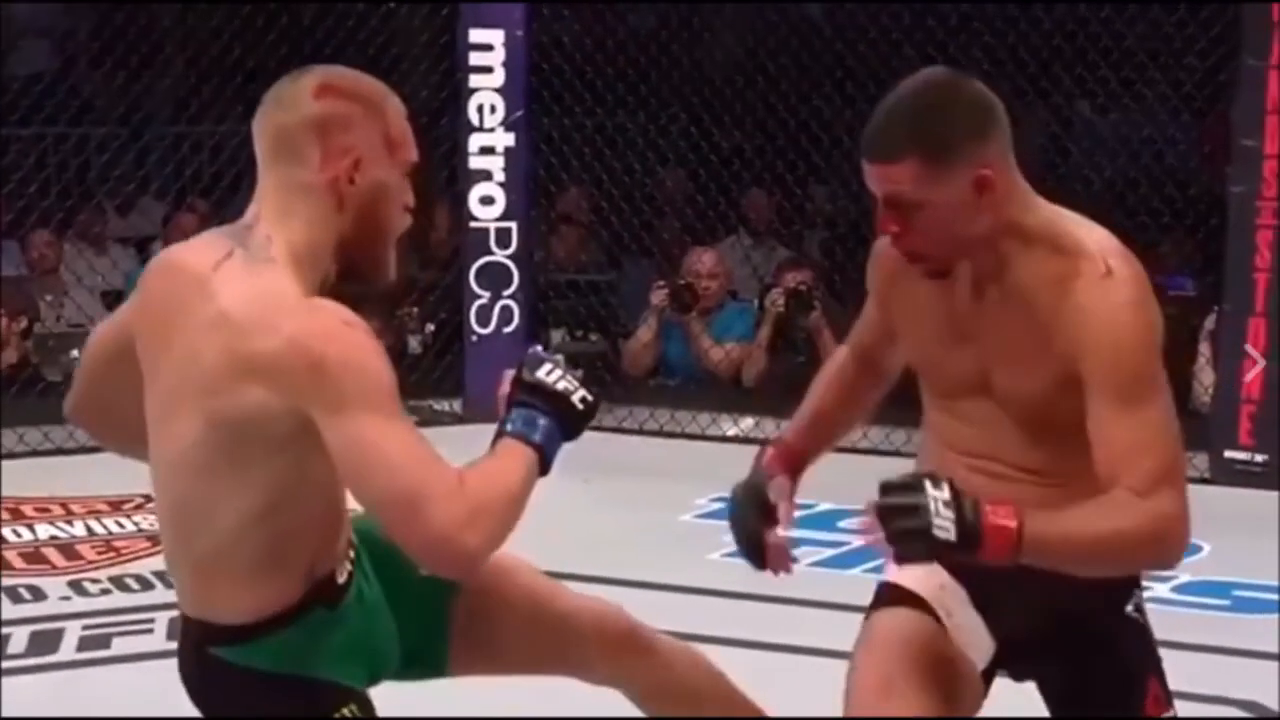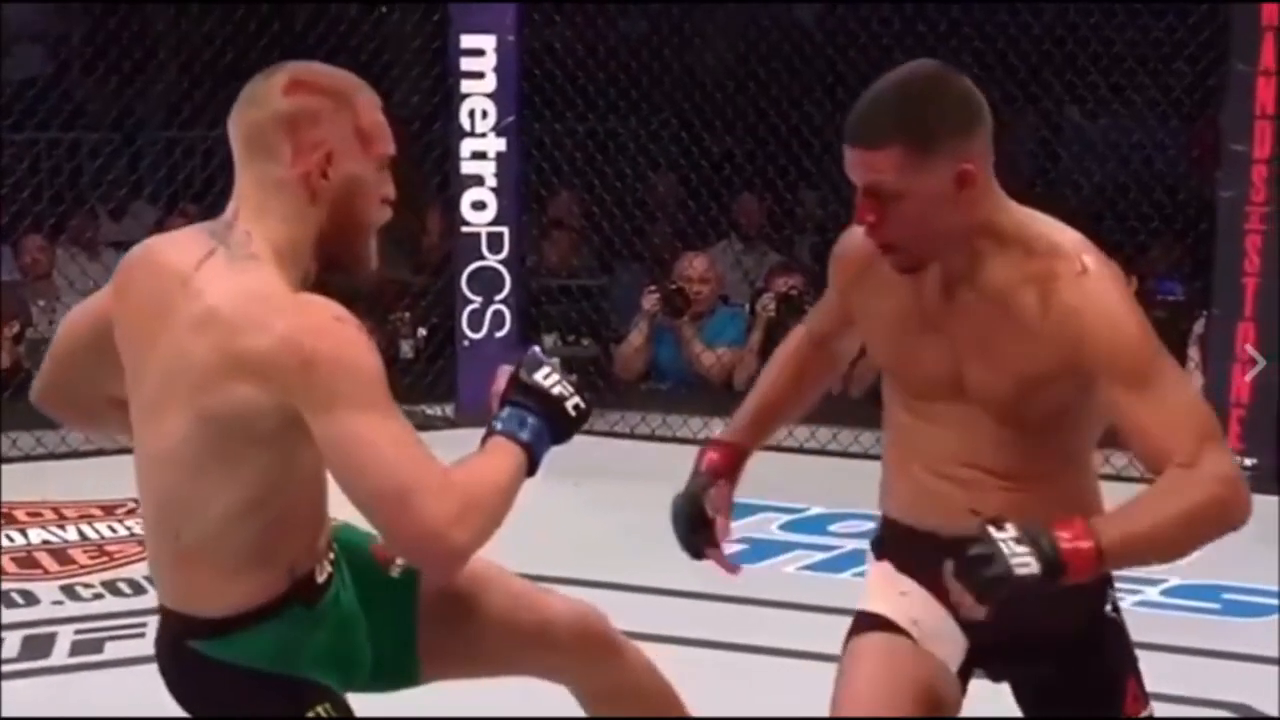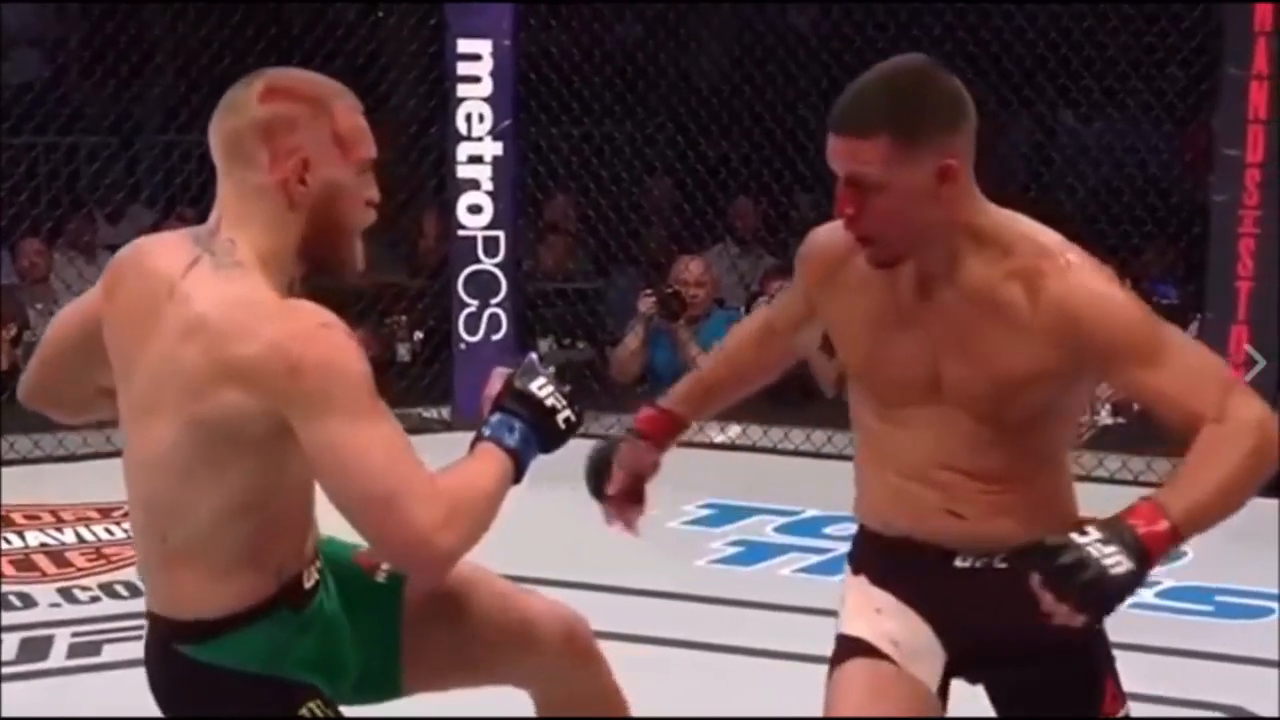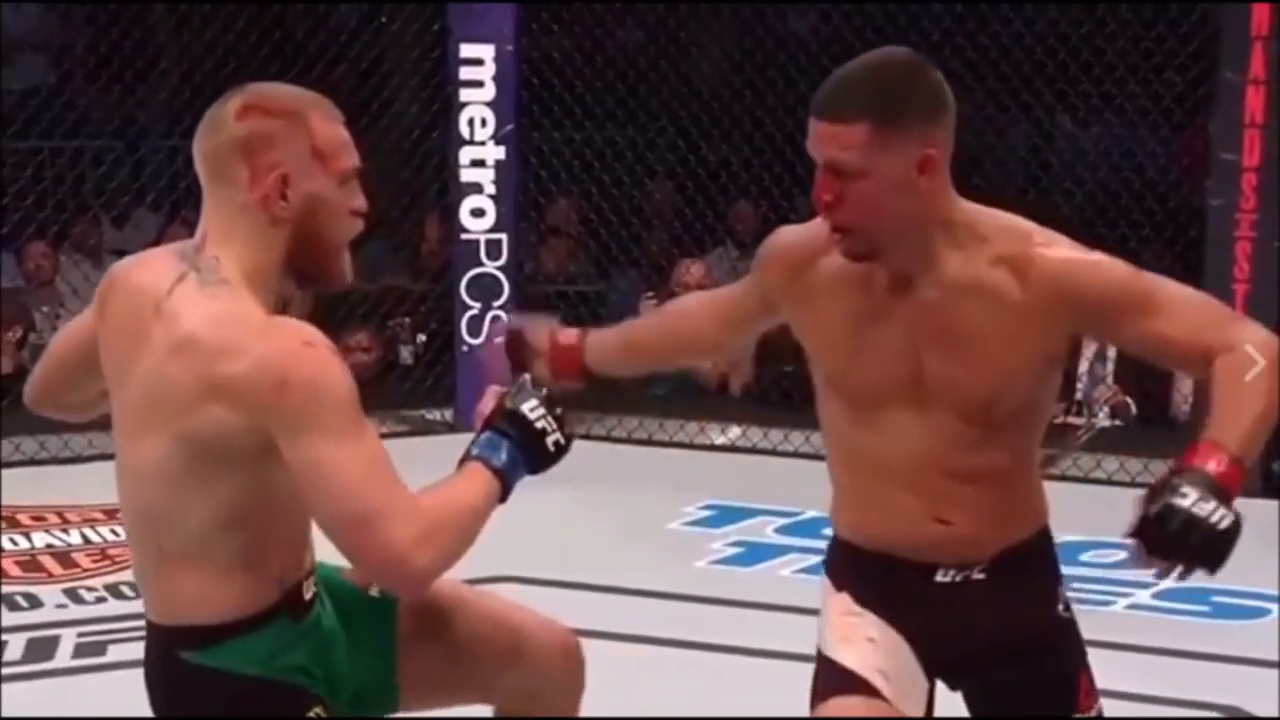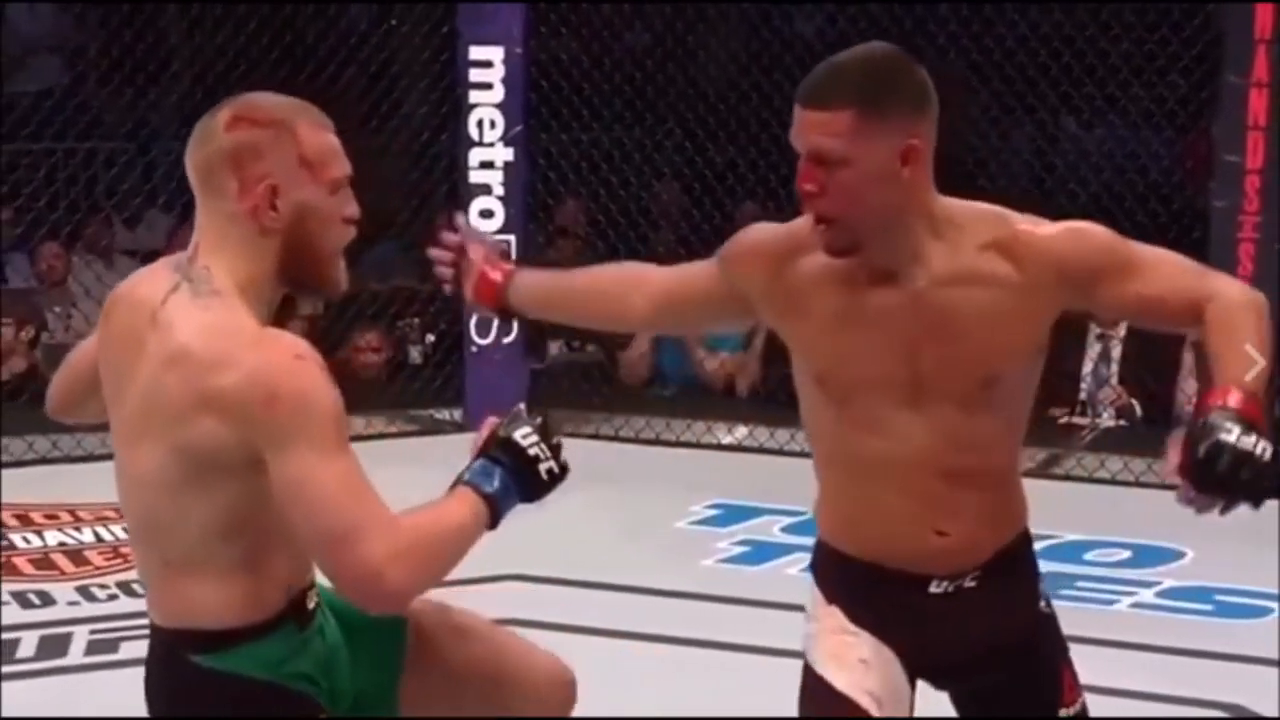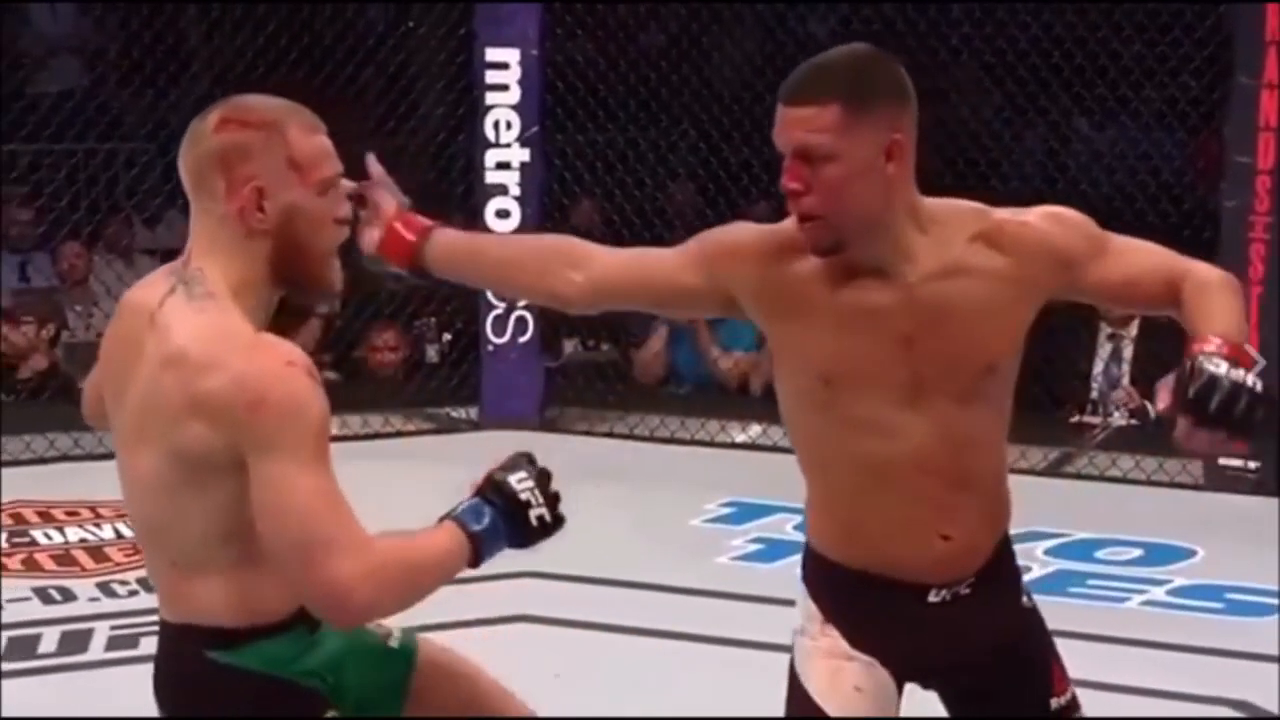
dt=0.3s
person 1, frame 1
left shoulder: (1097, 291)
right shoulder: (900, 260)
left elbow: (1159, 523)
left wrist: (990, 530)
right wrist: (784, 459)
left hip: (1079, 575)
right hip: (943, 564)
person 1, frame 2
left shoulder: (1074, 292)
right shoulder: (864, 257)
left elbow: (1215, 486)
right elbow: (817, 344)
left wrist: (1058, 553)
right wrist: (724, 456)
left hip: (1058, 581)
right hip: (917, 571)
person 1, frame 3
left shoulder: (1059, 292)
right shoulder: (832, 260)
right elbow: (773, 334)
left wrist: (1136, 537)
right wrist: (656, 425)
left hip: (1035, 584)
right hip: (893, 577)
person 1, frame 4
left shoulder: (1045, 275)
right shoulder: (798, 263)
right elbow: (718, 319)
left wrist: (1209, 478)
right wrist: (577, 353)
left hip: (1014, 587)
right hip: (870, 590)
person 1, frame 5
left shoulder: (1034, 259)
right shoulder: (779, 265)
right elbow: (647, 296)
right wrist: (498, 283)
left hip: (998, 591)
right hip: (859, 597)
person 1, frame 6
left shoulder: (1018, 249)
right shoulder: (760, 266)
left elbow: (1200, 281)
right elbow: (582, 274)
left wrist: (1220, 352)
right wrist: (413, 242)
left hip: (985, 594)
right hip: (850, 606)
person 2, frame 1
left shoulder: (182, 269)
right shoulder: (310, 337)
left elbow: (91, 406)
right elbow: (454, 538)
right wrist: (532, 431)
right hip: (276, 660)
left knee: (607, 637)
person 2, frame 2
left shoulder: (158, 263)
right shoulder: (302, 332)
left elbow: (58, 391)
right elbow: (440, 534)
right wrist: (523, 430)
right hip: (253, 656)
left knee: (578, 636)
person 2, frame 3
left shoulder: (144, 266)
right shoulder: (289, 339)
left elbow: (43, 387)
right elbow: (426, 538)
right wrist: (510, 437)
right hip: (241, 666)
left knee: (558, 643)
person 2, frame 4
left shoulder: (137, 282)
right shoulder: (277, 355)
left elbow: (47, 393)
right elbow: (405, 557)
right wrist: (499, 455)
left hip: (304, 613)
left knee: (546, 660)
person 2, frame 5
left shoulder: (144, 295)
right shoulder: (267, 366)
left elbow: (66, 399)
right elbow: (382, 573)
right wrist: (492, 480)
left hip: (298, 628)
person 2, frame 6
left shoulder: (149, 302)
right shoulder: (257, 371)
left elbow: (98, 406)
right elbow: (348, 588)
right wrist: (483, 522)
left hip: (293, 643)
